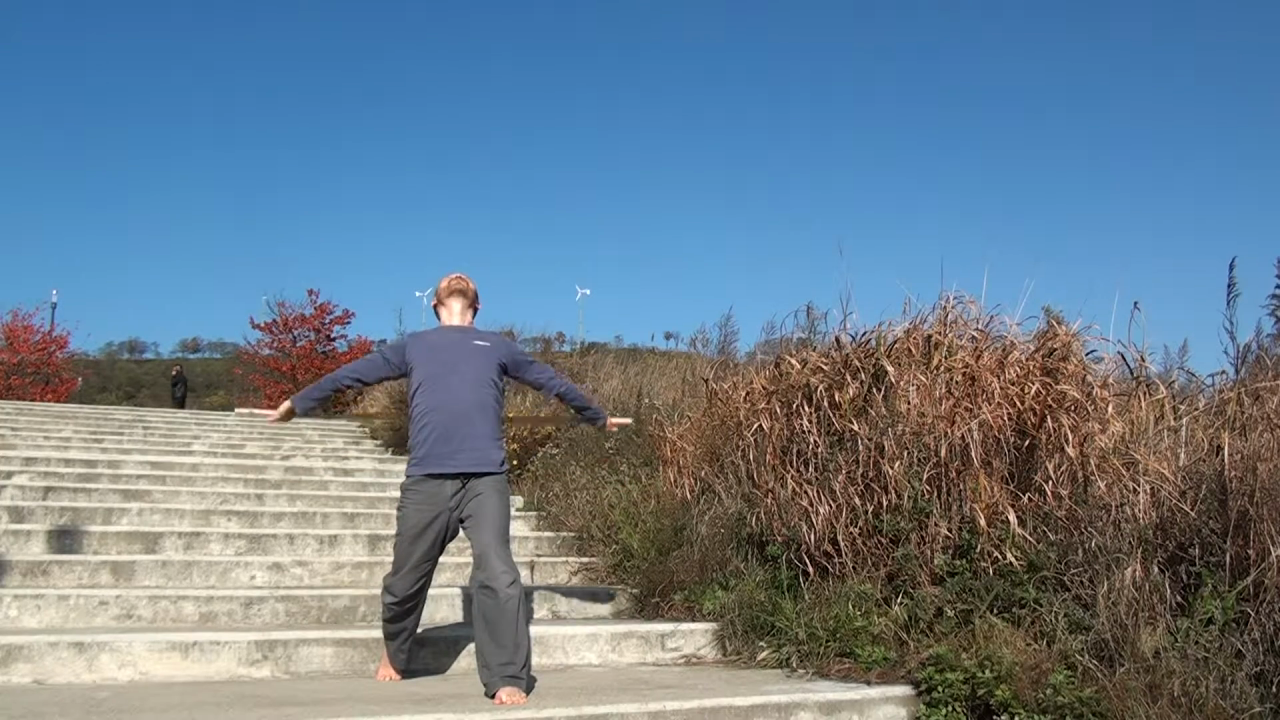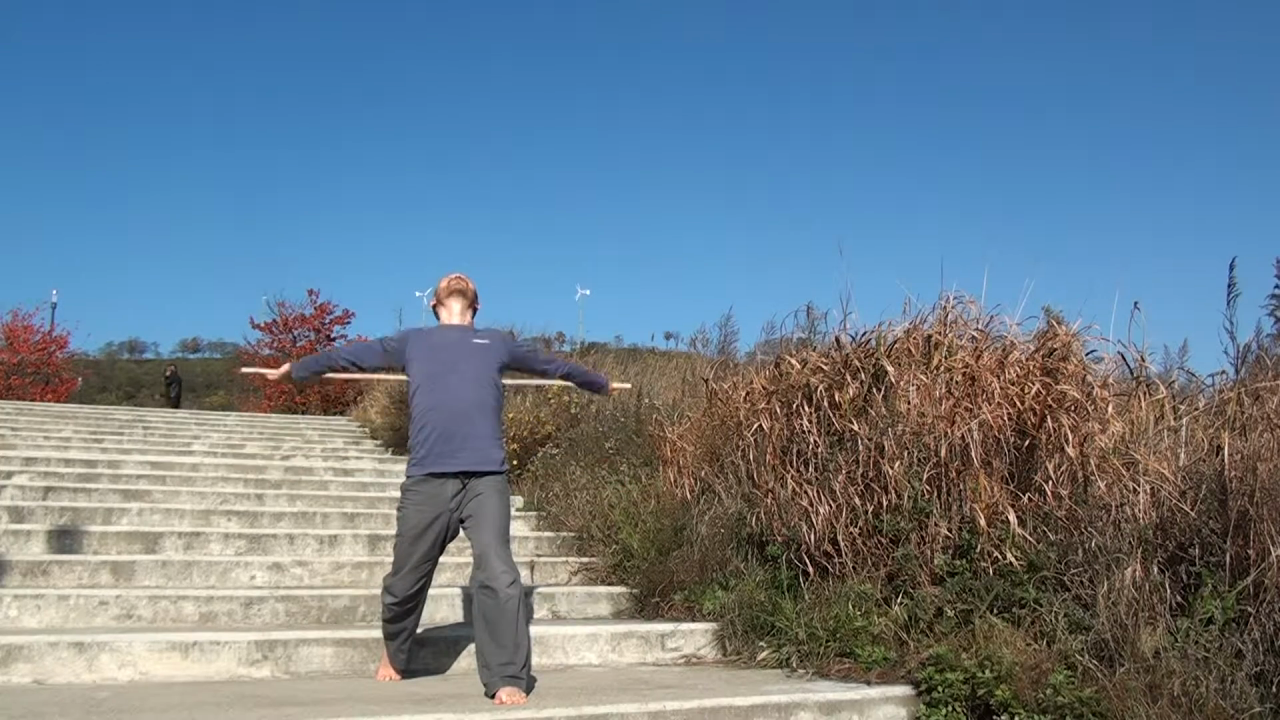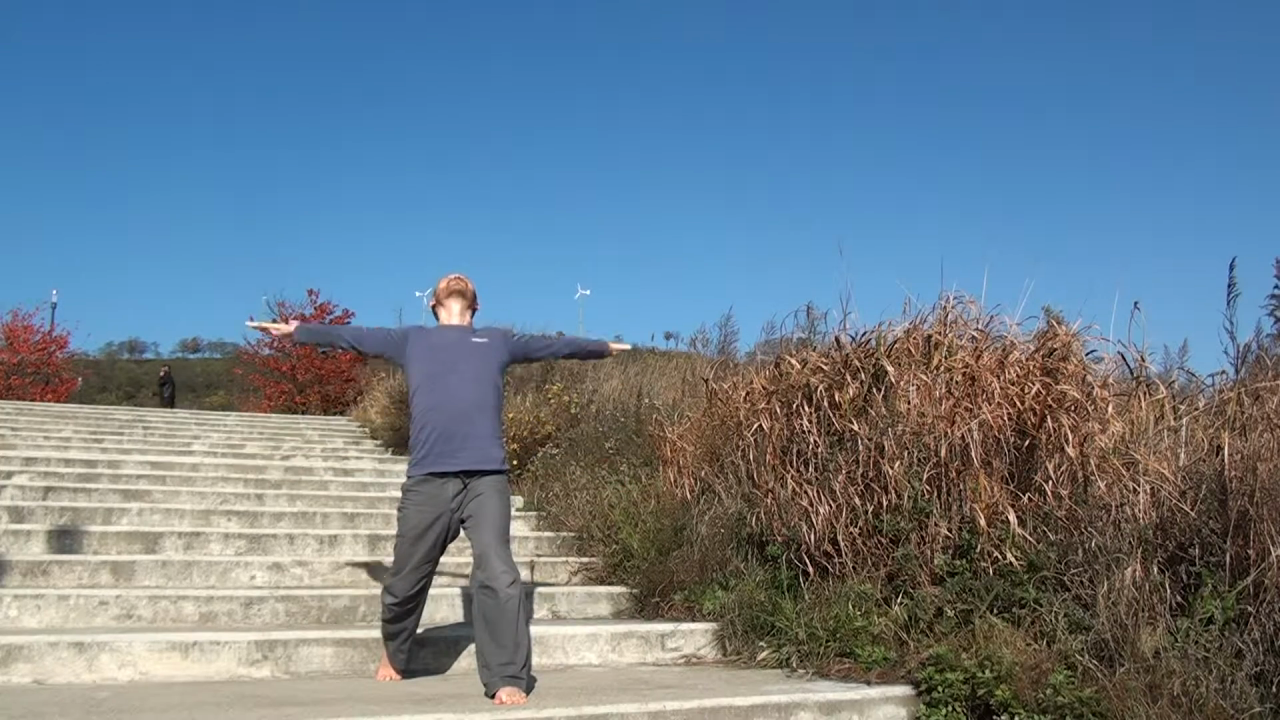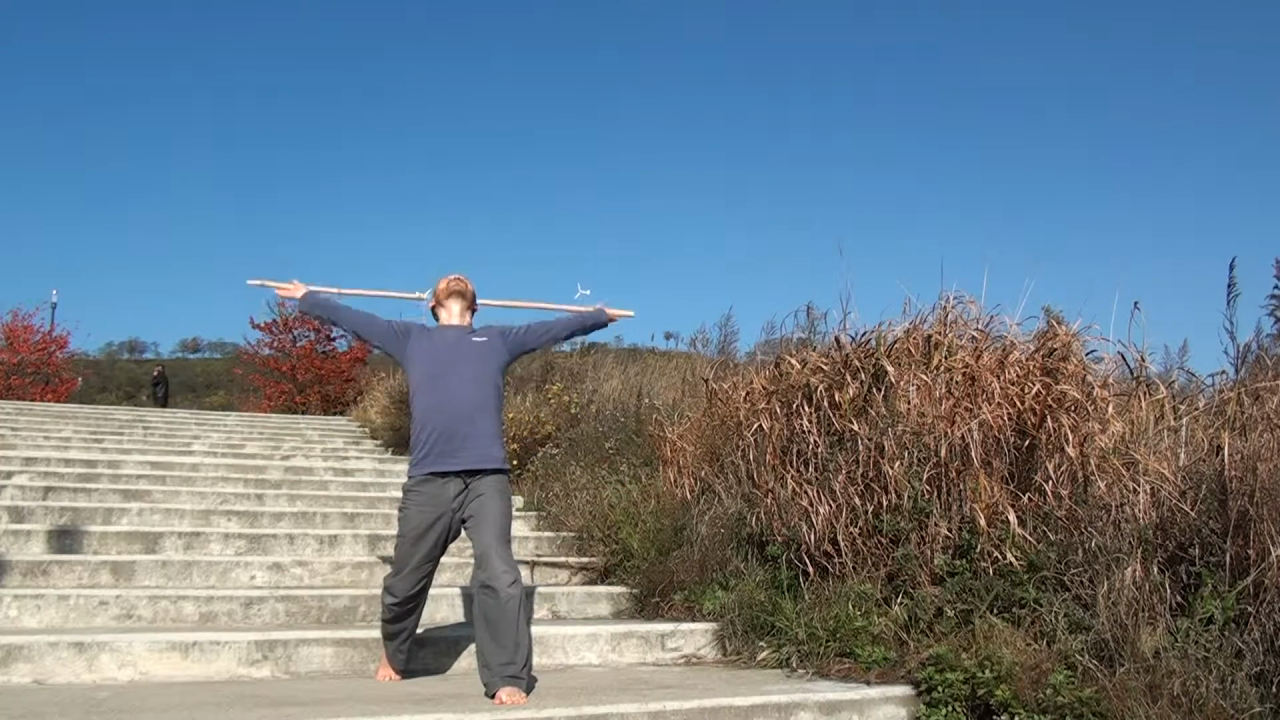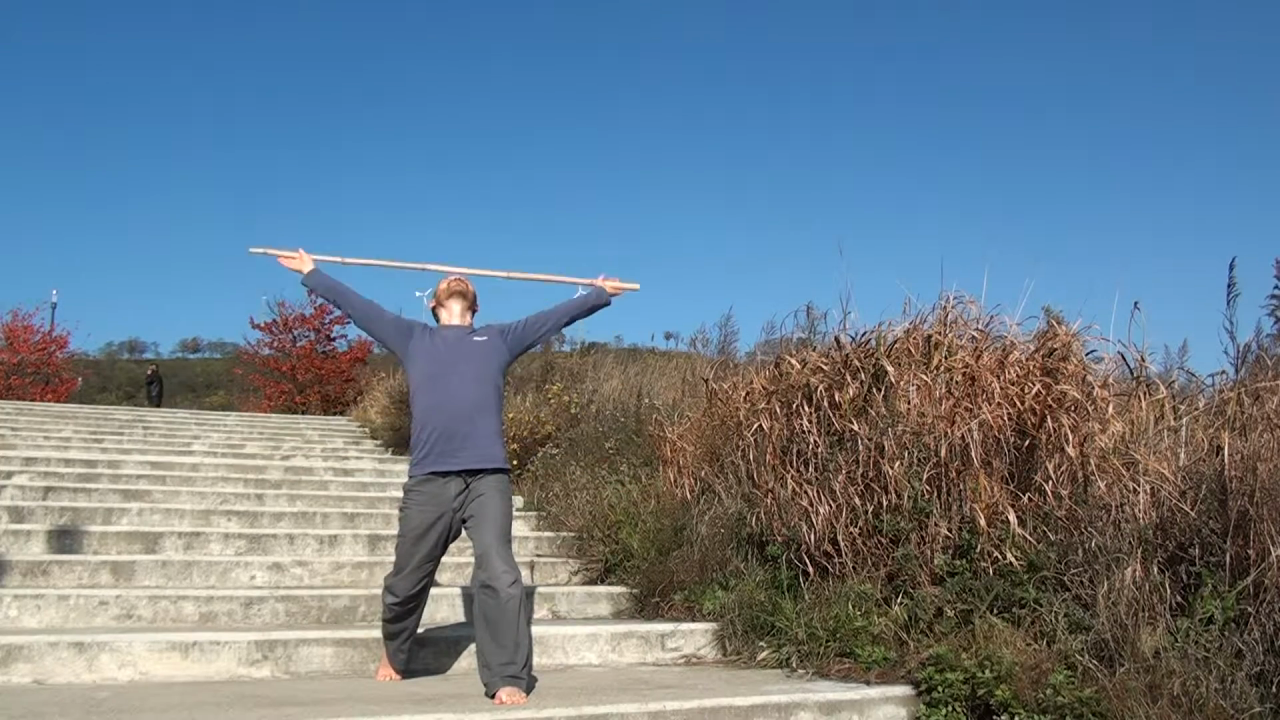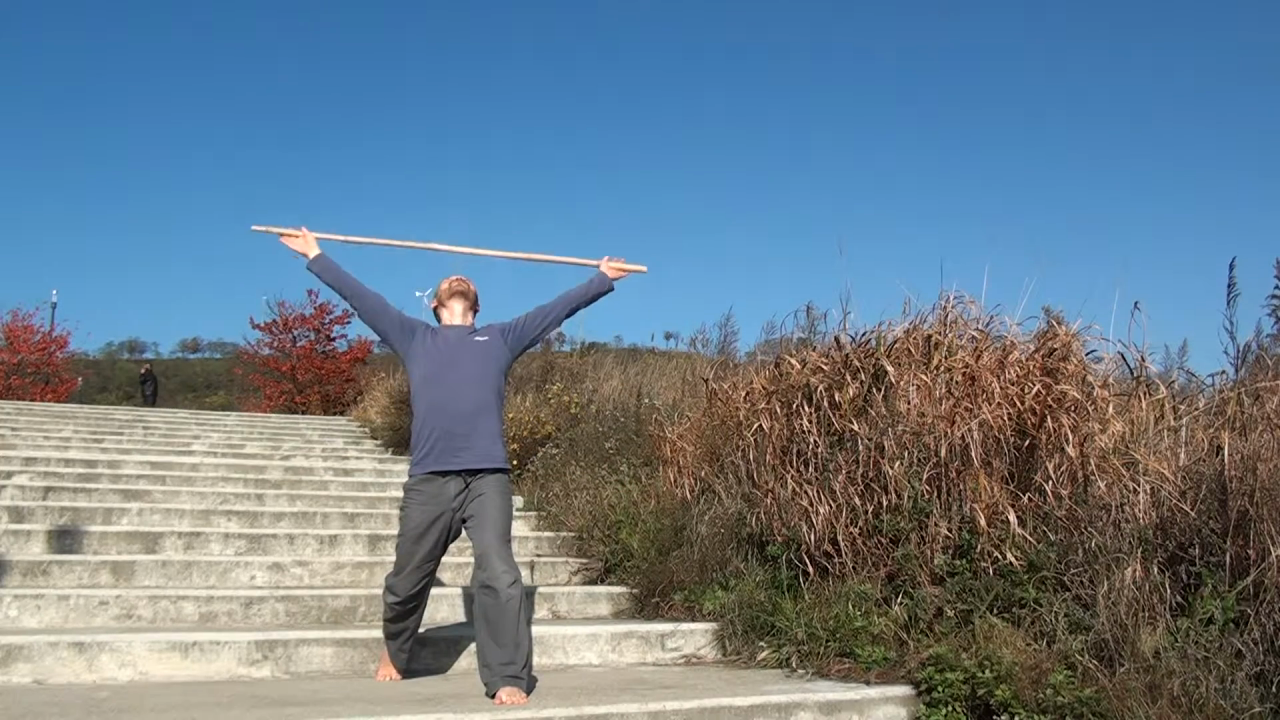
dt=0.1s
person 1, frame 1
left shoulder: (496, 346)
right shoulder: (412, 346)
left elbow: (553, 380)
right elbow: (355, 371)
left wrist: (597, 415)
right wrist: (298, 402)
left hip: (487, 478)
right hip: (426, 480)
left knee: (497, 575)
right knee: (406, 578)
left ankle: (509, 679)
right ankle: (394, 655)
person 1, frame 2
left shoulder: (498, 343)
right shoulder: (412, 342)
left elbow: (554, 365)
right elbow: (350, 356)
left wrist: (599, 384)
right wrist: (295, 369)
left hip: (486, 477)
right hip: (426, 479)
left knee: (497, 575)
right knee: (405, 578)
left ankle: (508, 679)
right ankle: (393, 655)
person 1, frame 3
left shoulder: (498, 342)
right shoulder: (413, 340)
left elbow: (556, 344)
right elbow: (348, 335)
left wrist: (602, 347)
right wrist: (296, 329)
left hip: (486, 477)
right hip: (426, 479)
left knee: (497, 575)
right knee: (405, 579)
left ankle: (508, 679)
right ankle: (393, 657)
person 1, frame 4
left shoulder: (498, 340)
right shoulder: (412, 339)
left elbow: (557, 328)
right elbow: (354, 319)
left wrist: (600, 316)
right wrist: (304, 298)
left hip: (486, 477)
right hip: (429, 479)
left knee: (498, 575)
right knee: (405, 580)
left ankle: (509, 680)
right ankle: (394, 657)
person 1, frame 5
left shoulder: (498, 339)
right shoulder: (412, 338)
left elbow: (557, 315)
right elbow: (355, 306)
left wrist: (601, 292)
right wrist: (309, 270)
left hip: (488, 476)
right hip: (428, 479)
left knee: (498, 575)
right knee: (407, 579)
left ankle: (509, 679)
right ankle: (394, 657)
person 1, frame 6
left shoulder: (500, 339)
right shoulder: (414, 337)
left elbow: (559, 307)
right elbow: (359, 296)
left wrist: (603, 277)
right wrist: (314, 255)
left hip: (488, 476)
right hip: (429, 479)
left knee: (498, 575)
right knee: (407, 578)
left ankle: (509, 679)
right ankle: (395, 655)
